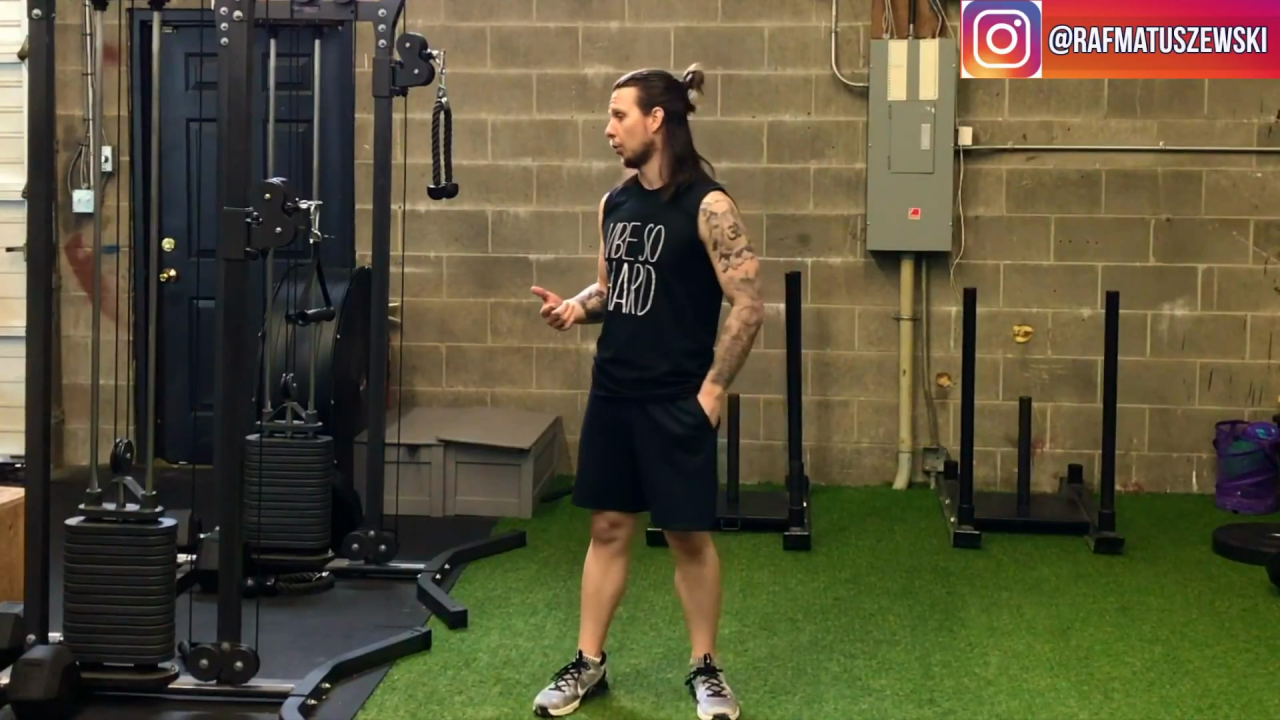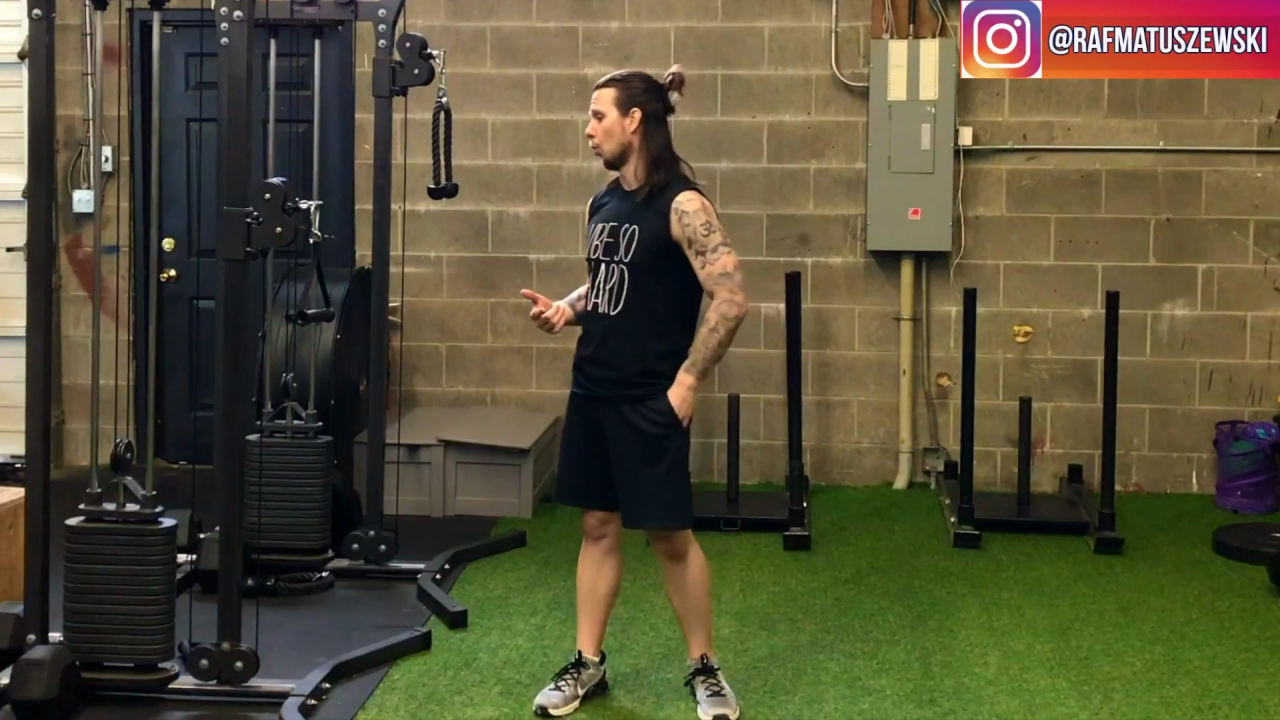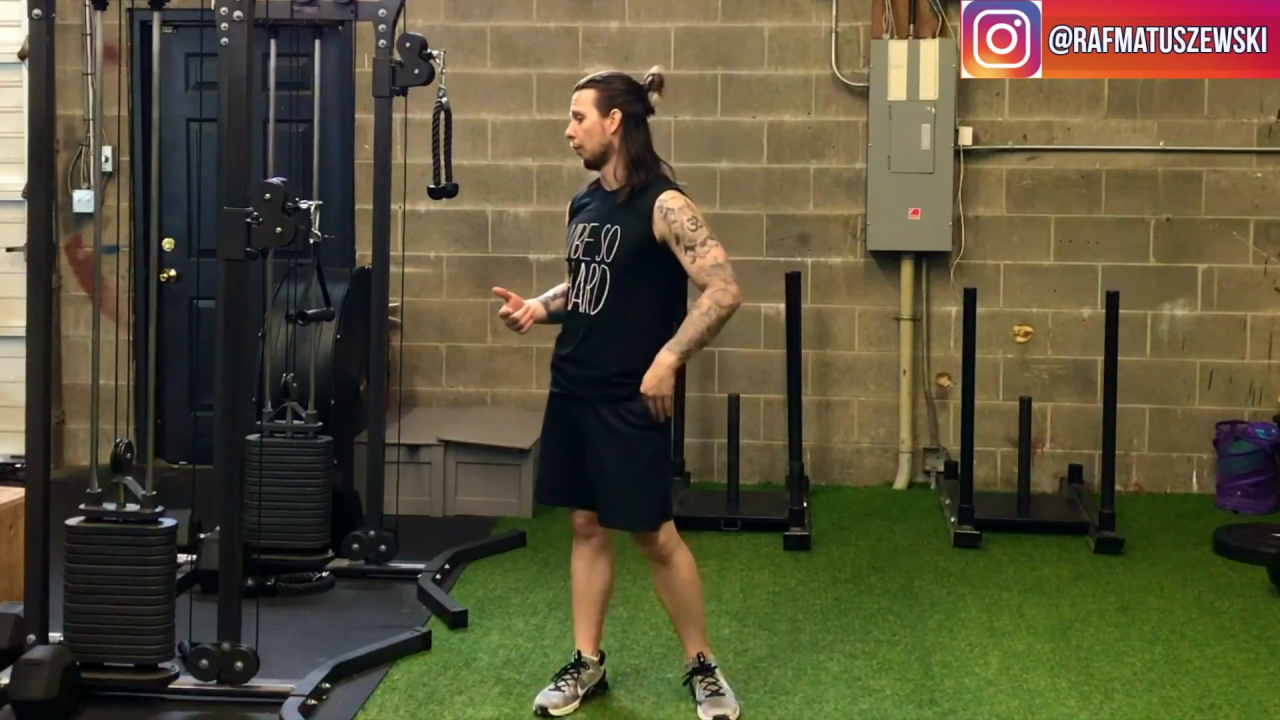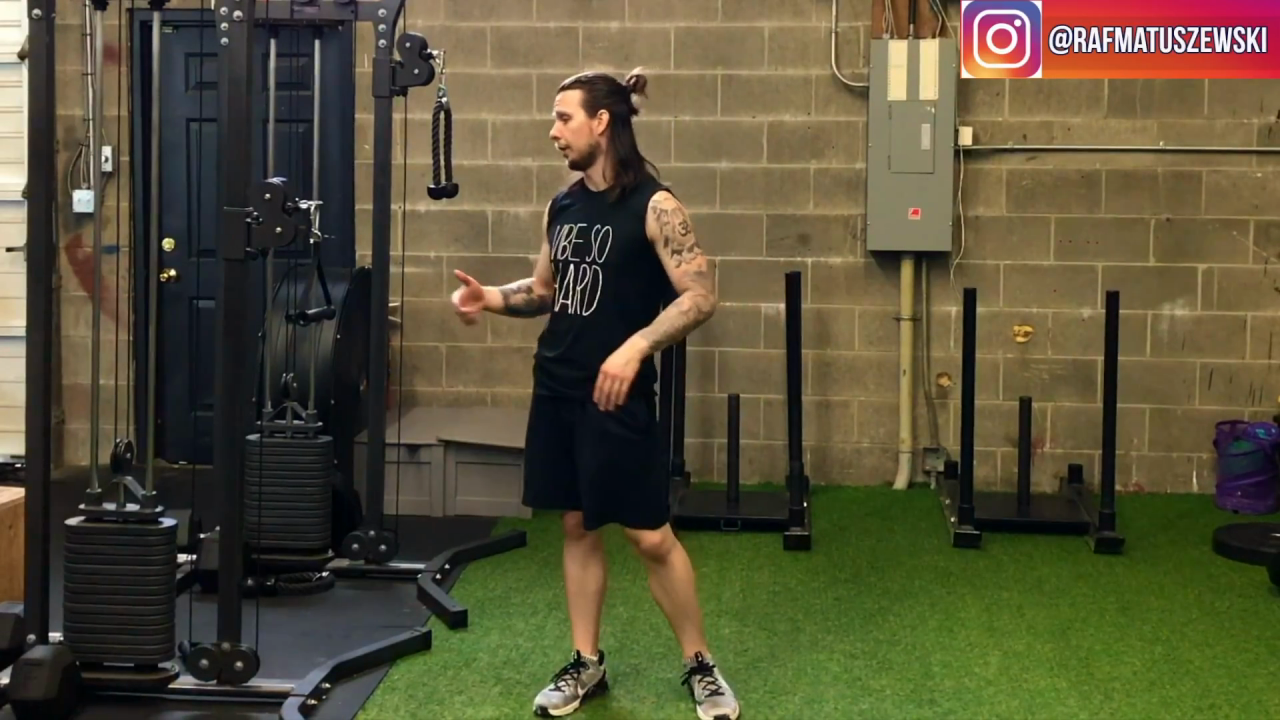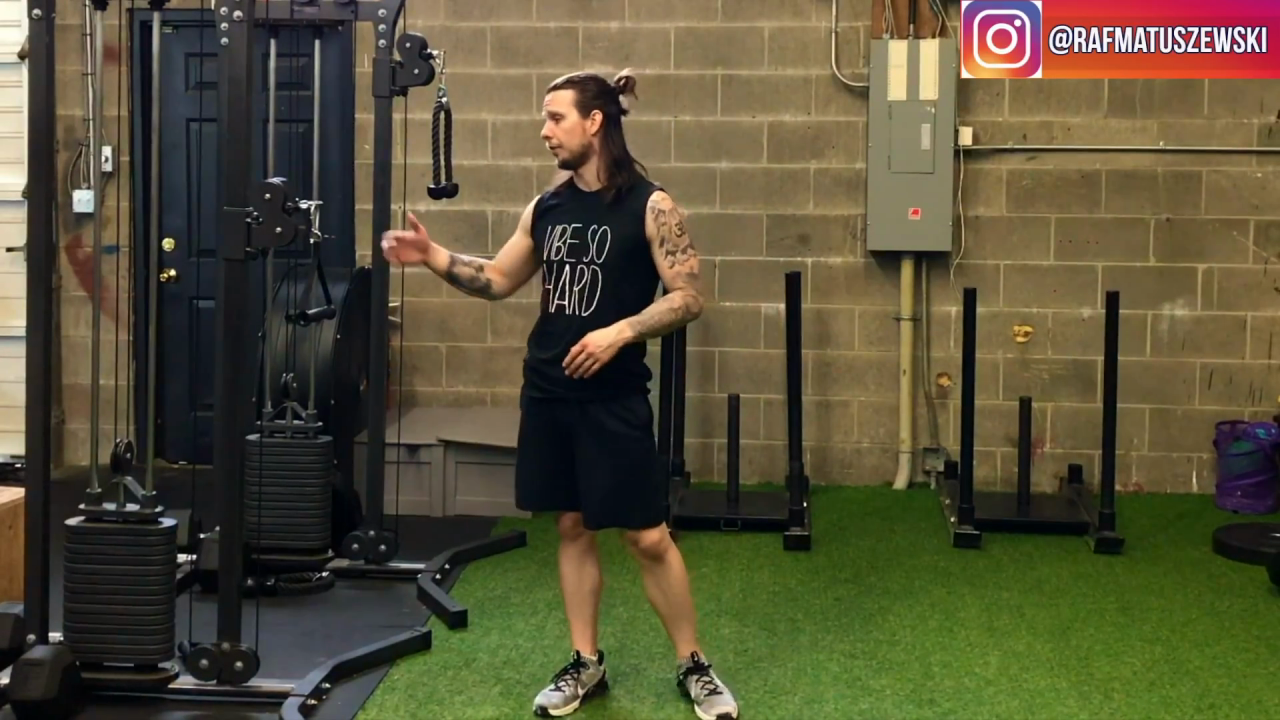
dt=0.2s
person 1, frame 1
left shoulder: (708, 205)
right shoulder: (615, 203)
left elbow: (748, 305)
left wrist: (713, 388)
right wrist: (574, 307)
left hip: (676, 399)
right hip: (612, 393)
left knee: (688, 536)
right knee: (608, 527)
left ankle: (704, 667)
right ankle: (588, 662)
person 1, frame 2
left shoulder: (683, 205)
right shoulder: (603, 204)
left elbow: (730, 299)
left wrist: (688, 380)
right wrist: (564, 309)
left hip: (650, 398)
right hip: (591, 391)
left knee: (670, 535)
right knee: (597, 526)
left ankle: (703, 666)
right ankle: (588, 663)
person 1, frame 3
left shoulder: (664, 205)
right shoulder: (582, 204)
left elbow: (724, 290)
left wrist: (668, 361)
right wrist: (537, 308)
left hip: (630, 397)
right hip: (571, 390)
left knee: (654, 535)
right knee: (587, 526)
left ankle: (701, 665)
right ankle: (586, 662)
person 1, frame 4
left shoulder: (654, 206)
right shoulder: (562, 206)
left elbow: (700, 296)
left wrist: (635, 349)
right wrist: (493, 298)
left hip: (614, 396)
right hip: (555, 391)
left knee: (649, 535)
right knee: (576, 527)
left ankle: (699, 664)
right ankle: (585, 662)
person 1, frame 5
left shoulder: (650, 206)
right shoulder: (546, 207)
left elbow: (688, 297)
right elbow: (499, 279)
left wrist: (619, 332)
right wrist: (434, 256)
left hip: (613, 397)
right hip: (548, 391)
left knee: (647, 535)
right knee: (572, 527)
left ankle: (693, 665)
right ankle: (586, 662)
